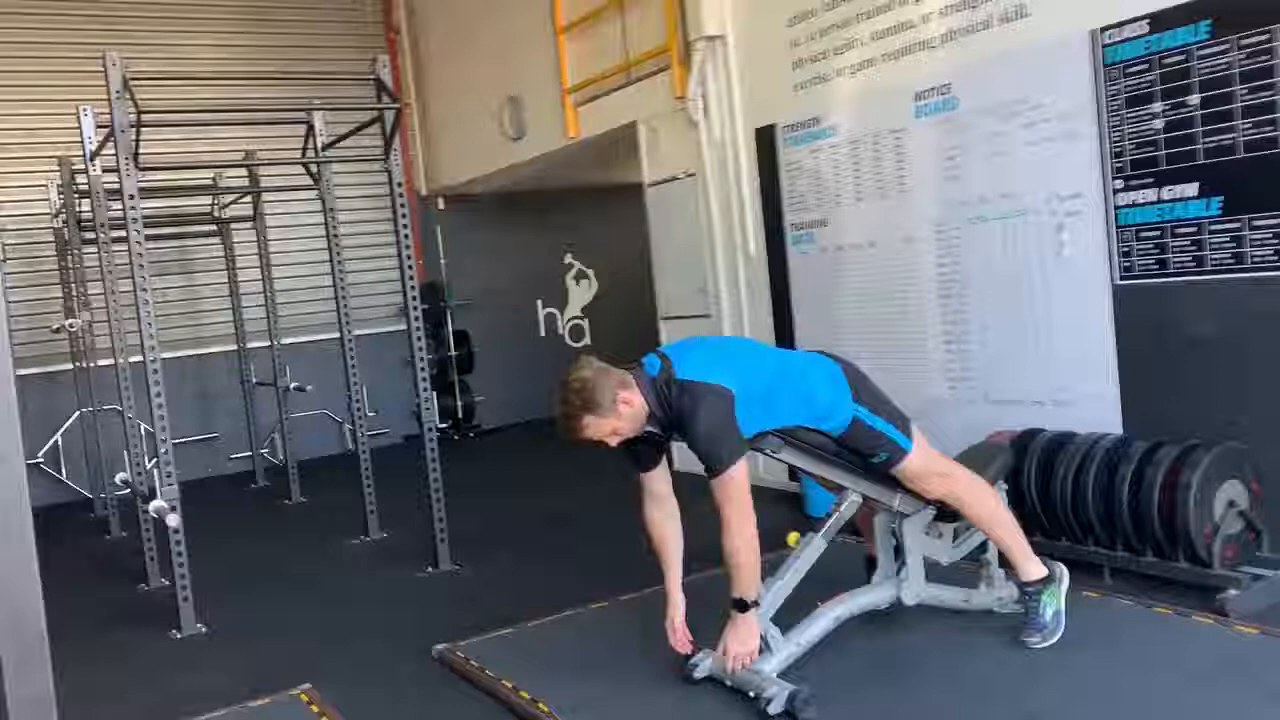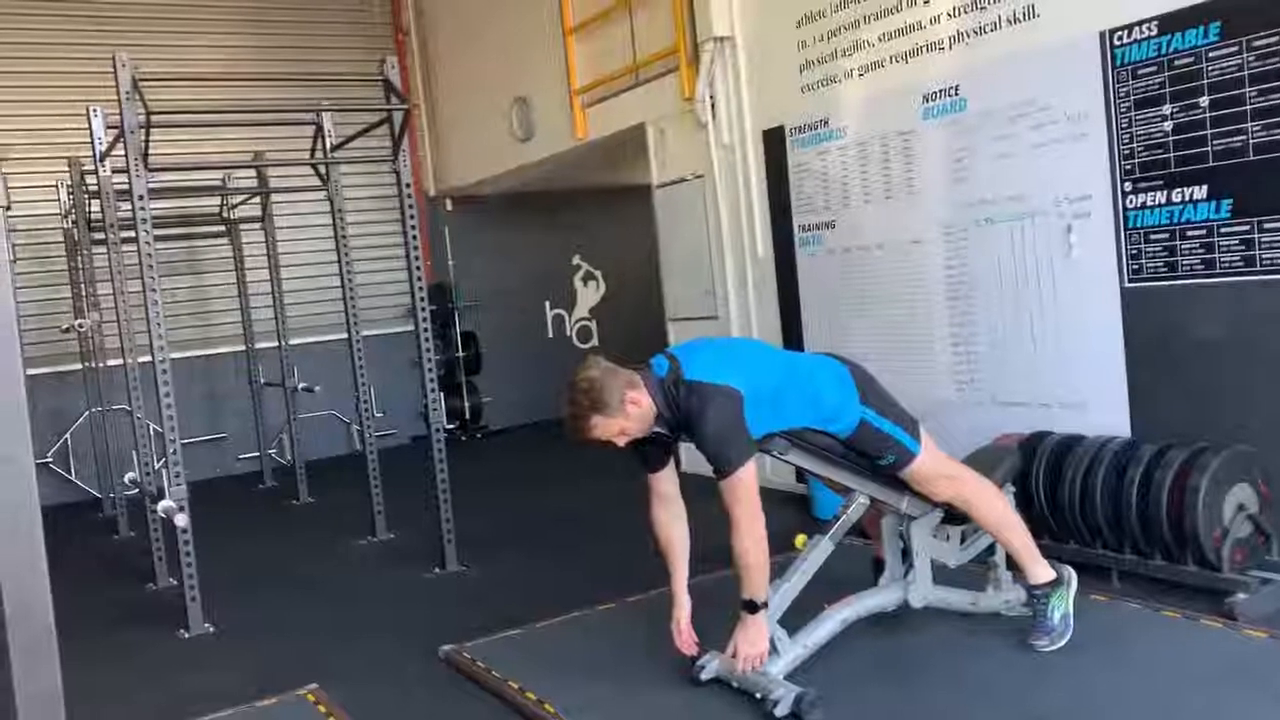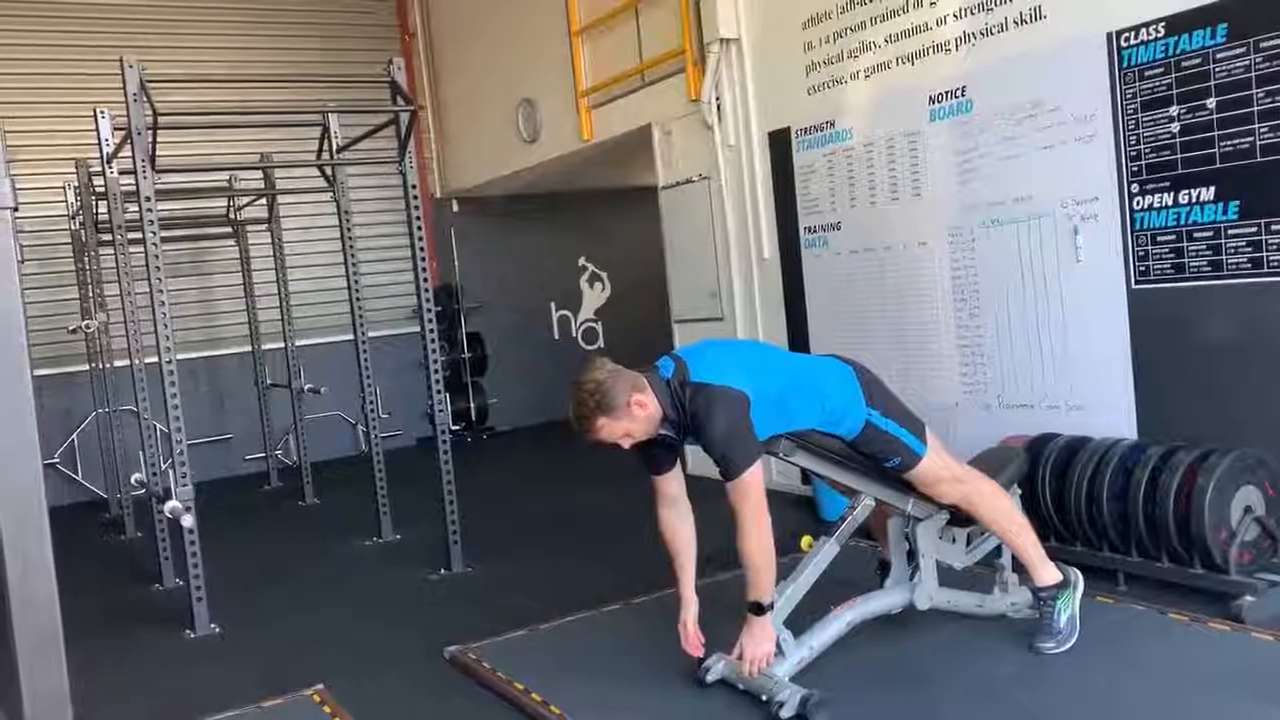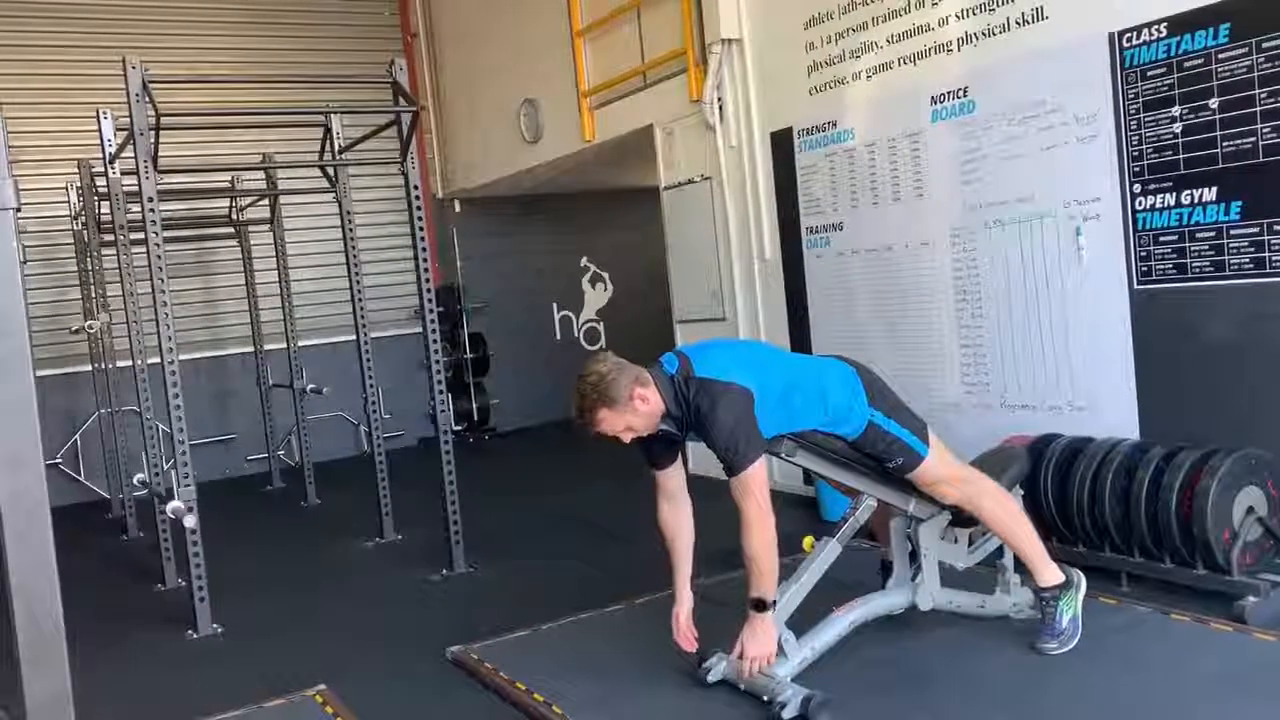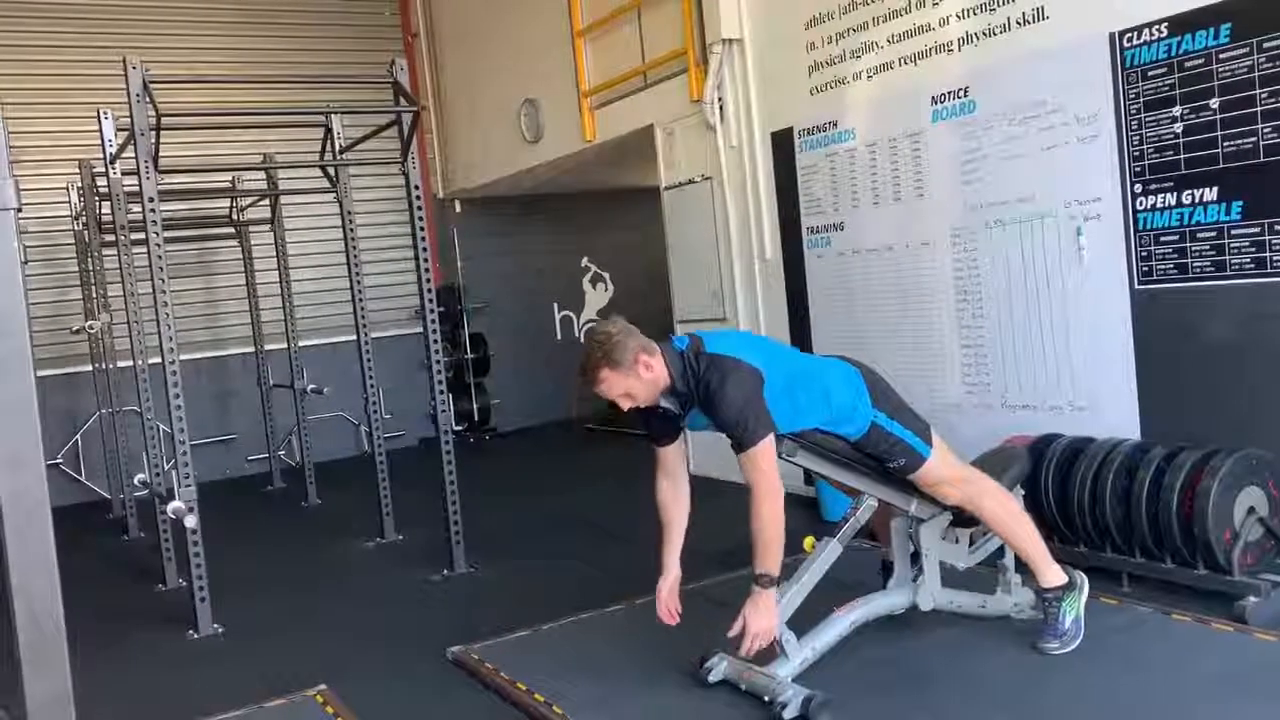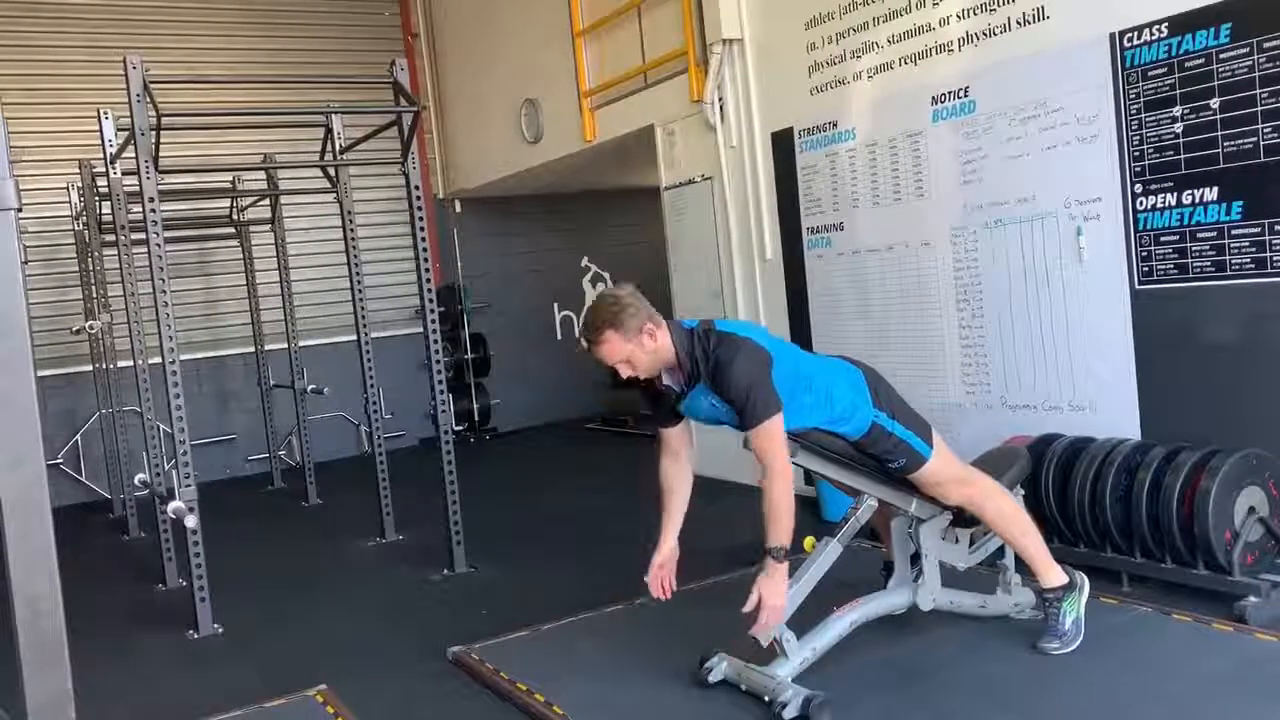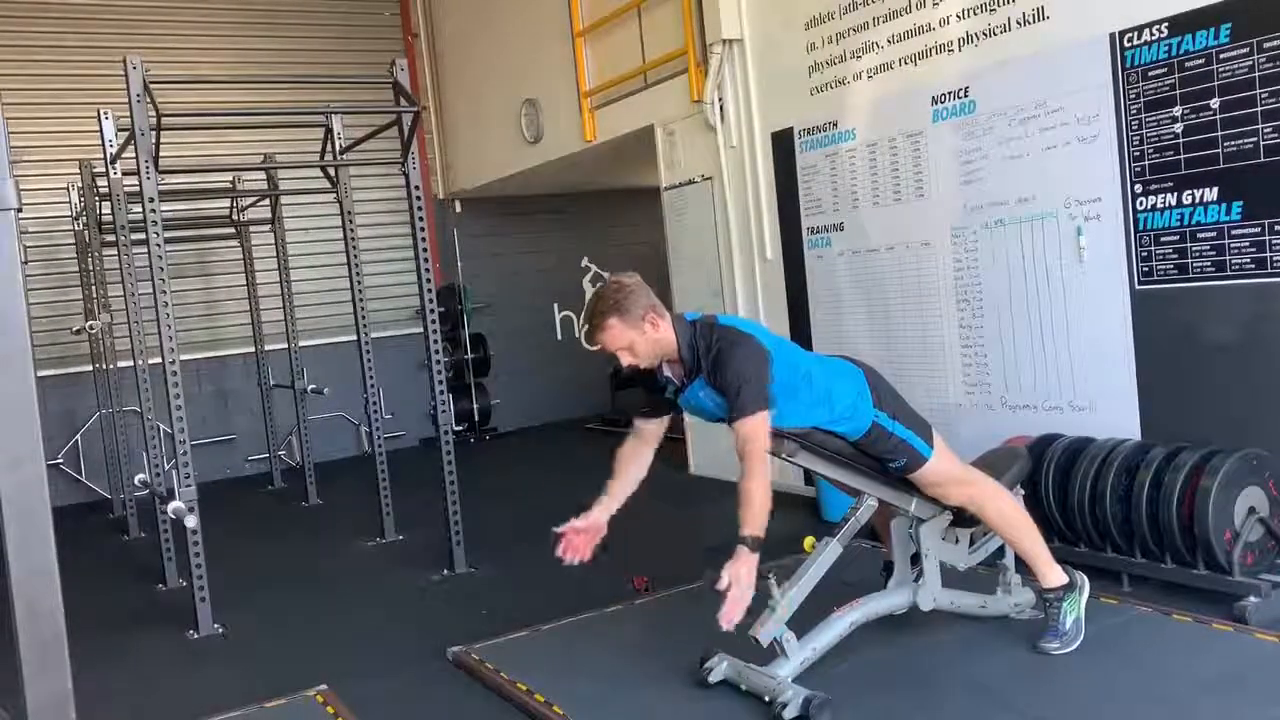
dt=0.4s
person 1, frame 1
left shoulder: (698, 404)
right shoulder: (636, 398)
left elbow: (737, 516)
right elbow: (658, 501)
left wrist: (743, 615)
right wrist: (675, 595)
left hip: (831, 394)
right hip: (799, 410)
left knee: (934, 477)
left ankle: (1039, 578)
person 1, frame 2
left shoulder: (706, 404)
right shoulder: (643, 400)
left elbow: (746, 517)
right elbow: (665, 502)
left wrist: (752, 616)
right wrist: (680, 596)
left hip: (838, 396)
right hip: (805, 409)
left knee: (941, 480)
left ankle: (1046, 581)
person 1, frame 3
left shoulder: (712, 406)
right shoulder: (649, 402)
left elbow: (752, 519)
right elbow: (672, 504)
left wrist: (759, 617)
right wrist: (688, 598)
left hip: (845, 398)
right hip: (812, 412)
left knee: (948, 482)
left ankle: (1053, 583)
person 1, frame 4
left shoulder: (717, 401)
right shoulder: (653, 400)
left elbow: (756, 514)
right elbow: (672, 499)
left wrist: (761, 615)
right wrist: (683, 593)
left hip: (847, 399)
right hip: (814, 415)
left knee: (951, 482)
left ankle: (1056, 584)
person 1, frame 5
left shoulder: (724, 380)
right shoulder: (655, 390)
left elbow: (766, 492)
right elbow: (671, 475)
left wrist: (764, 593)
right wrist: (671, 567)
left hip: (851, 401)
right hip: (814, 419)
left knee: (954, 484)
left ankle: (1058, 585)
person 1, frame 6
left shoulder: (731, 358)
right shoulder: (659, 377)
left elbow: (776, 468)
right elbow: (675, 454)
left wrist: (775, 567)
right wrist: (668, 541)
left hip: (854, 402)
right hip: (816, 422)
left knee: (955, 485)
left ankle: (1059, 585)
person 1, frame 7
left shoulder: (732, 350)
right shoulder: (663, 369)
left elbow: (755, 458)
right elbow: (642, 441)
left wrist: (747, 554)
right wrist: (600, 515)
left hip: (856, 404)
right hip: (818, 424)
left knee: (957, 486)
left ankle: (1060, 585)
